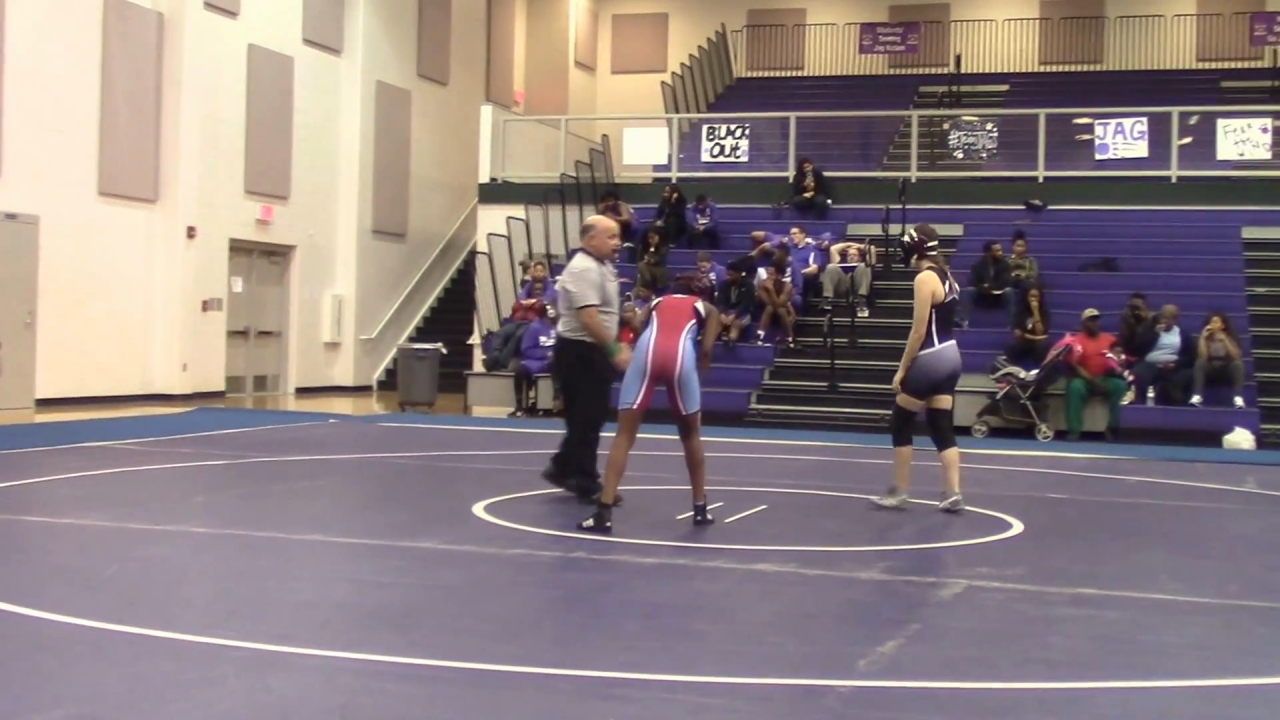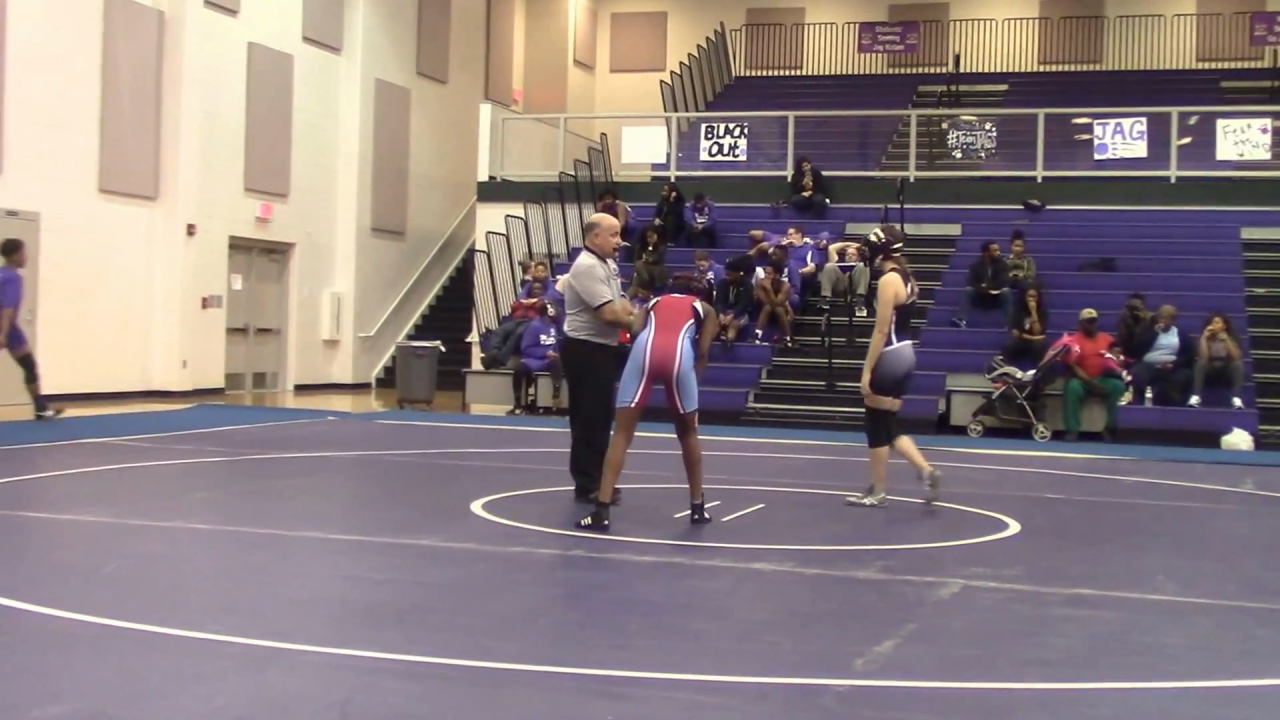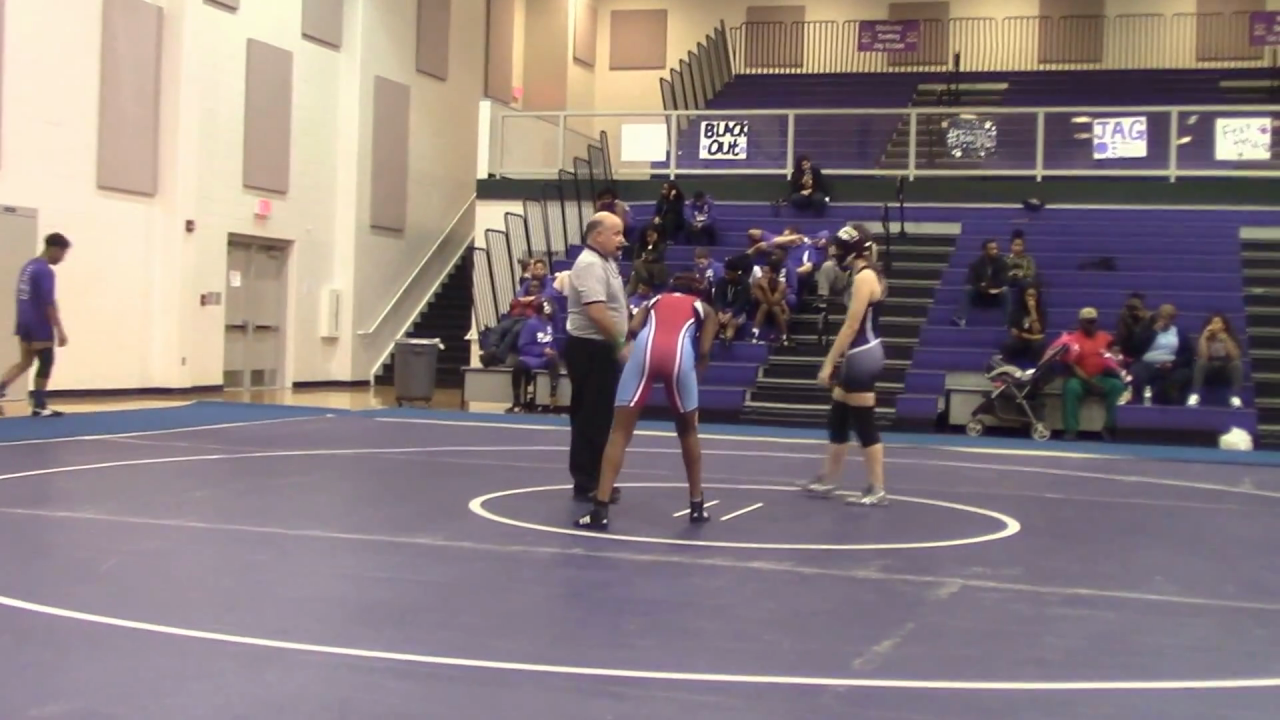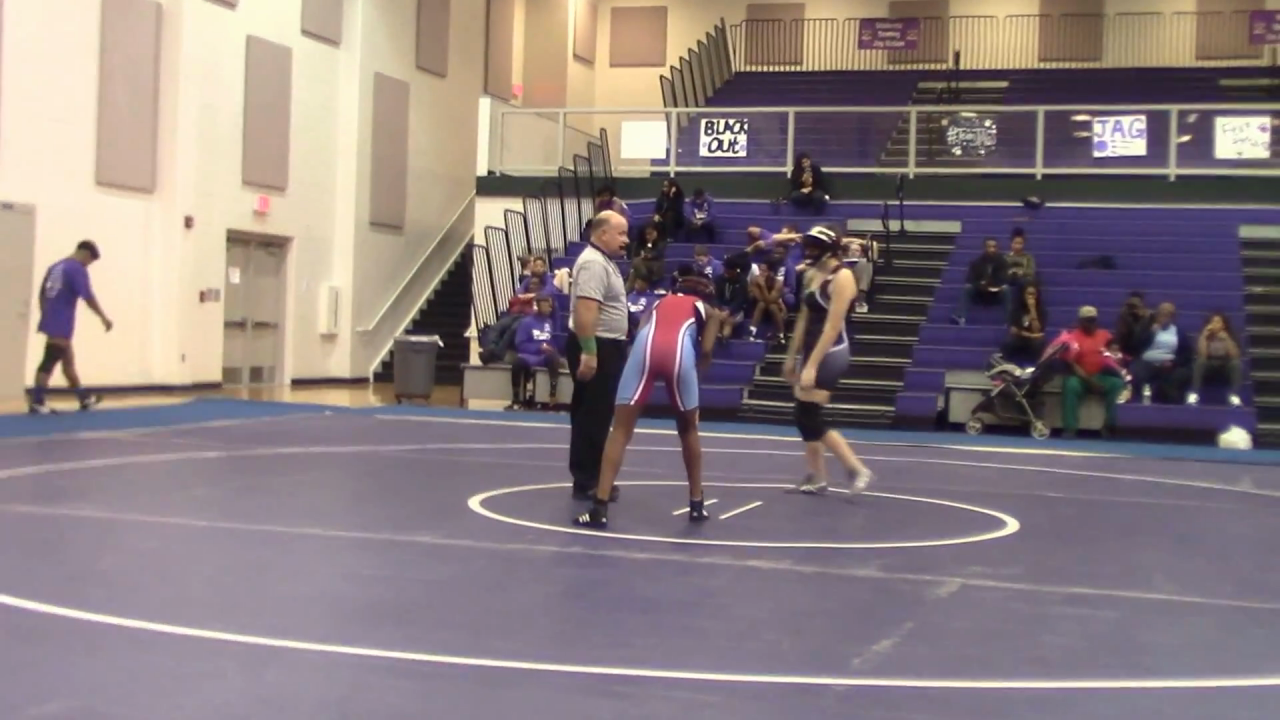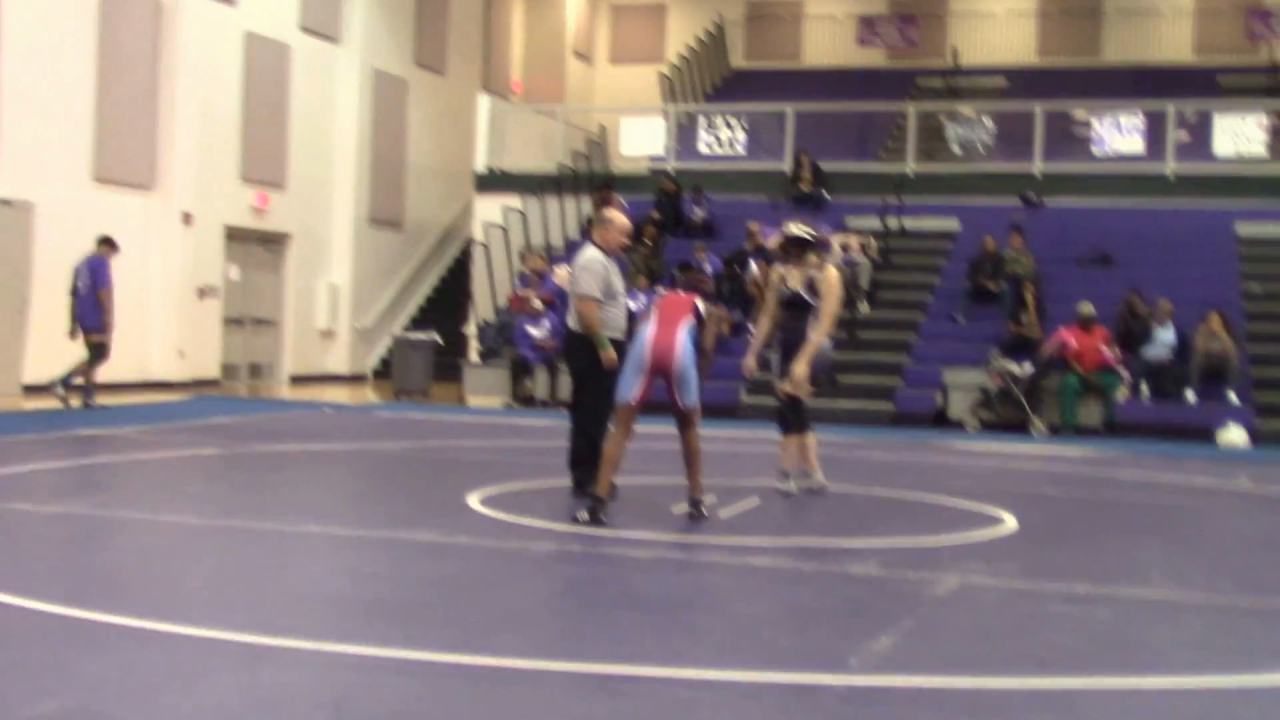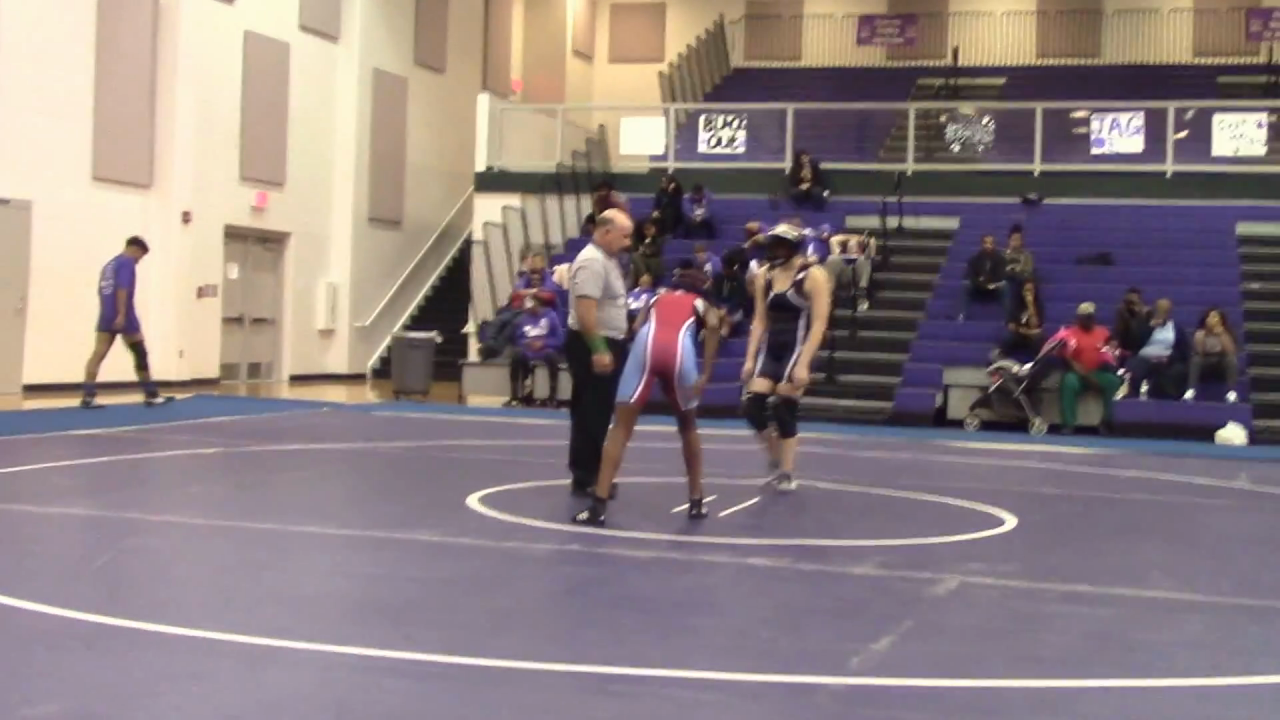
dt=0.3s
person 1, frame 1
left shoulder: (603, 266)
right shoulder: (584, 270)
right elbow: (589, 318)
left wrist: (619, 344)
right wrist: (614, 351)
left hip: (592, 352)
right hip: (581, 351)
left knee: (588, 418)
right knee: (586, 420)
left ankle: (561, 468)
right ankle: (587, 486)
person 1, frame 2
left shoulder: (607, 264)
right shoulder: (588, 267)
left elbow: (619, 303)
right elbow: (609, 314)
left wrist: (637, 316)
left hip: (601, 350)
right hip: (586, 351)
left knee: (599, 418)
right knee: (590, 419)
left ankle: (594, 480)
right ankle: (587, 485)
person 1, frame 3
left shoulder: (607, 263)
right shoulder: (590, 265)
right elbow: (597, 313)
left wrist: (625, 340)
right wrist: (620, 345)
left hip: (602, 349)
right hip: (590, 350)
left knee: (599, 417)
right knee: (591, 418)
left ankle: (594, 479)
right ankle: (586, 483)
person 1, frame 4
left shoulder: (605, 261)
right shoulder: (593, 262)
right elbow: (585, 310)
right wrist: (588, 352)
left hip: (607, 347)
right hip: (594, 349)
left knee: (598, 415)
right knee: (591, 416)
left ankle: (591, 477)
right ankle: (585, 482)
person 1, frame 5
left shoulder: (605, 259)
right shoulder: (592, 260)
right elbow: (586, 308)
left wrist: (611, 345)
right wrist: (604, 346)
left hip: (605, 345)
right hip: (593, 346)
left knee: (596, 413)
right knee: (590, 413)
left ankle: (590, 474)
right ankle: (584, 478)
person 1, frame 6
left shoulder: (607, 258)
right shoulder: (592, 260)
right elbow: (585, 309)
left wrist: (610, 348)
right wrist: (599, 350)
left hip: (606, 345)
right hip: (592, 348)
left knee: (598, 413)
right knee: (590, 413)
left ankle: (590, 474)
right ankle: (584, 478)
person 2, frame 1
left shoulder: (924, 278)
right shoulder: (946, 277)
left elbow: (918, 331)
left wrist: (902, 370)
left hip: (930, 359)
right hip: (951, 356)
left knee: (901, 424)
right knee: (942, 429)
left ankle: (899, 491)
right ankle: (953, 493)
person 2, frame 2
left shoulder: (888, 280)
right shoulder: (905, 277)
left elbow: (881, 331)
left wrist: (866, 370)
left hip: (890, 358)
right hip: (904, 354)
left knee: (878, 427)
right knee: (886, 425)
left ankle: (877, 491)
right ankle: (926, 471)
person 2, frame 3
left shoulder: (864, 278)
right shoulder: (868, 275)
left elbow: (851, 326)
left wrist: (828, 363)
right wrist: (836, 360)
left hip: (862, 355)
right hip: (864, 353)
left knee: (864, 423)
right knee: (838, 419)
left ankle: (877, 490)
right ankle: (828, 480)
person 2, frame 4
left shoulder: (842, 277)
right shoulder: (812, 274)
left elbow: (832, 327)
left wrist: (811, 366)
right wrist: (792, 356)
left hip: (831, 354)
right hip: (812, 352)
left knee: (811, 418)
right knee: (804, 417)
left ankle: (859, 471)
right ankle: (815, 478)
person 2, frame 5
left shoulder: (827, 275)
right shoulder: (779, 272)
left elbow: (825, 323)
right elbow: (768, 315)
left wrist: (803, 361)
right wrist: (753, 352)
left hip: (811, 349)
right hip: (787, 349)
left knee: (789, 410)
right knee: (796, 414)
left ankle: (789, 473)
right ankle: (813, 474)
person 2, frame 6
left shoulder: (814, 276)
right shoulder: (764, 275)
left elbow: (819, 324)
right elbow: (760, 319)
left wrist: (804, 363)
right wrist: (750, 357)
left hip: (796, 350)
right hip: (769, 350)
left knee: (785, 413)
right knee: (754, 409)
left ankle: (786, 474)
right ankle: (777, 462)
person 3, frame 1
left shoulder: (658, 302)
right shoulder: (707, 308)
left elbow: (636, 322)
right elbow: (705, 349)
right wrist: (697, 373)
left hip: (648, 350)
right hip: (681, 354)
left knee: (624, 435)
right knee: (690, 435)
left ankle: (603, 513)
right ankle: (700, 508)
person 3, frame 2
left shoulder: (655, 301)
right shoulder: (705, 309)
left elbow: (636, 330)
right elbow: (702, 351)
right wrist: (693, 378)
left hip: (646, 350)
right hip: (679, 353)
left knee: (621, 434)
right knee: (688, 434)
left ankle: (601, 511)
right ankle: (697, 507)
person 3, frame 3
left shoulder: (656, 300)
right shoulder: (704, 309)
left elbow: (634, 328)
right elbow: (704, 351)
right wrist: (694, 376)
left hip: (646, 347)
right hip: (680, 351)
left knee: (620, 433)
right knee: (688, 432)
left ankle: (600, 510)
right ankle: (697, 506)
person 3, frame 4
left shoulder: (662, 301)
right shoulder: (707, 311)
left elbow: (643, 331)
right elbow: (706, 350)
right wrist: (693, 374)
left hip: (647, 346)
right hip: (679, 350)
left knee: (620, 431)
right knee: (688, 431)
left ankle: (599, 508)
right ankle: (696, 504)
person 3, frame 5
left shoulder: (662, 300)
right shoulder: (706, 309)
right elbow: (706, 348)
right wrist: (696, 379)
left hip: (647, 344)
right hip: (679, 348)
left knee: (620, 429)
right knee: (688, 428)
left ankle: (598, 505)
right ankle: (696, 502)
person 3, frame 6
left shoulder: (657, 298)
right shoulder: (703, 305)
right elbow: (713, 326)
right wrist: (705, 375)
left hip: (648, 343)
right hip: (680, 348)
left knee: (620, 429)
right knee: (688, 429)
left ankle: (598, 506)
right ankle: (696, 502)
